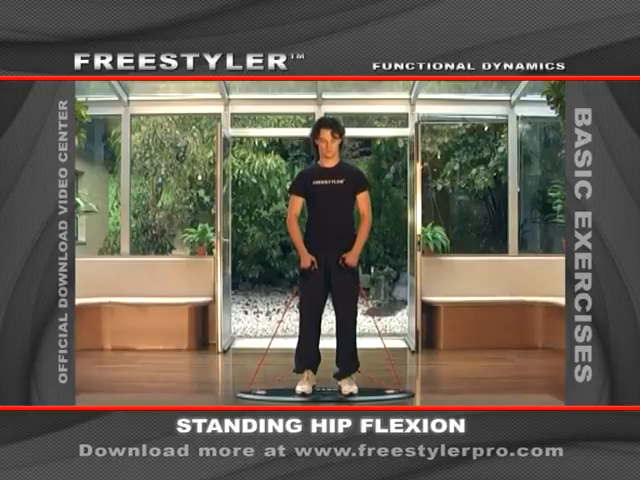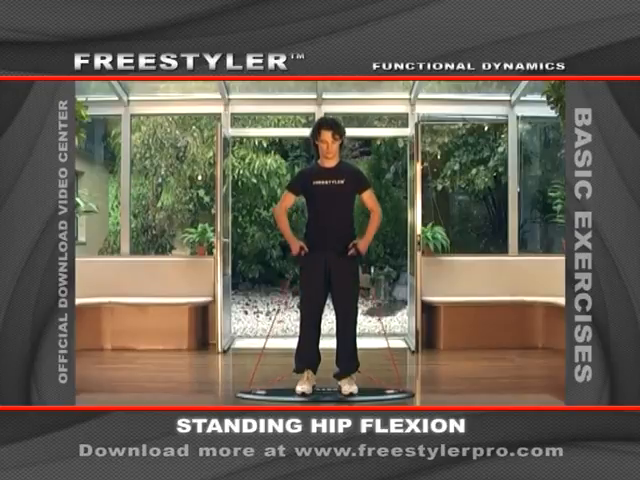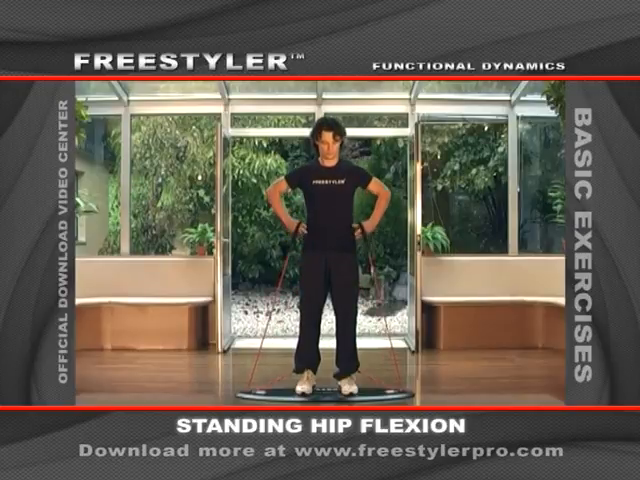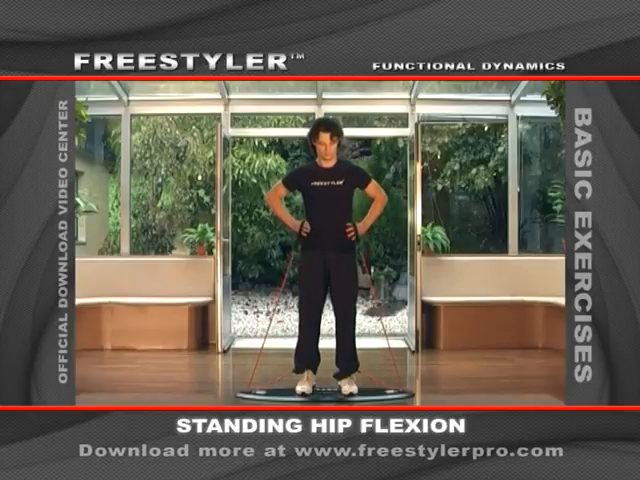
dt=0.4s
person 1, frame 1
left shoulder: (353, 174)
right shoulder: (305, 176)
left elbow: (366, 216)
right elbow: (292, 217)
left wrist: (355, 251)
right wrist: (302, 252)
left hip: (345, 256)
right hip: (313, 257)
left knee: (346, 316)
right knee: (309, 315)
left ankle: (347, 373)
right ankle: (306, 372)
person 1, frame 2
left shoulder: (353, 174)
right shoulder: (306, 176)
left elbow: (375, 209)
right elbow: (280, 209)
left wrist: (366, 239)
right wrist: (290, 239)
left hip: (345, 255)
right hip: (313, 255)
left knee: (347, 315)
right knee: (310, 315)
left ankle: (347, 373)
right ankle: (307, 372)
person 1, frame 3
left shoulder: (352, 172)
right shoulder: (305, 172)
left elbow: (384, 193)
right elbow: (272, 192)
left wrist: (371, 223)
right wrist: (289, 222)
left hip: (344, 253)
right hip: (313, 253)
left knee: (346, 314)
right knee: (309, 314)
left ankle: (347, 373)
right ankle: (306, 372)
person 1, frame 4
left shoulder: (351, 172)
right shoulder: (303, 174)
left elbow: (380, 197)
right elbow: (272, 198)
left wrist: (364, 225)
right wrist: (293, 224)
left hip: (343, 253)
right hip: (312, 253)
left knee: (345, 314)
right knee: (309, 313)
left ankle: (347, 373)
right ankle: (306, 372)
